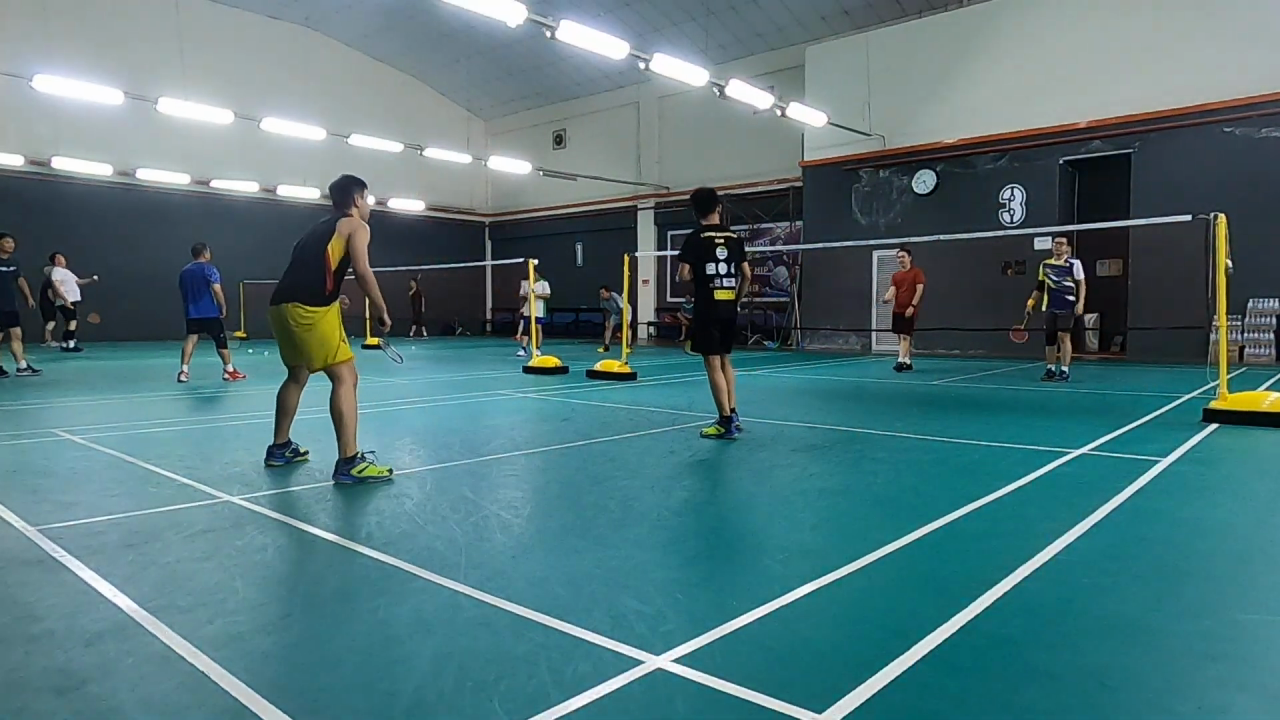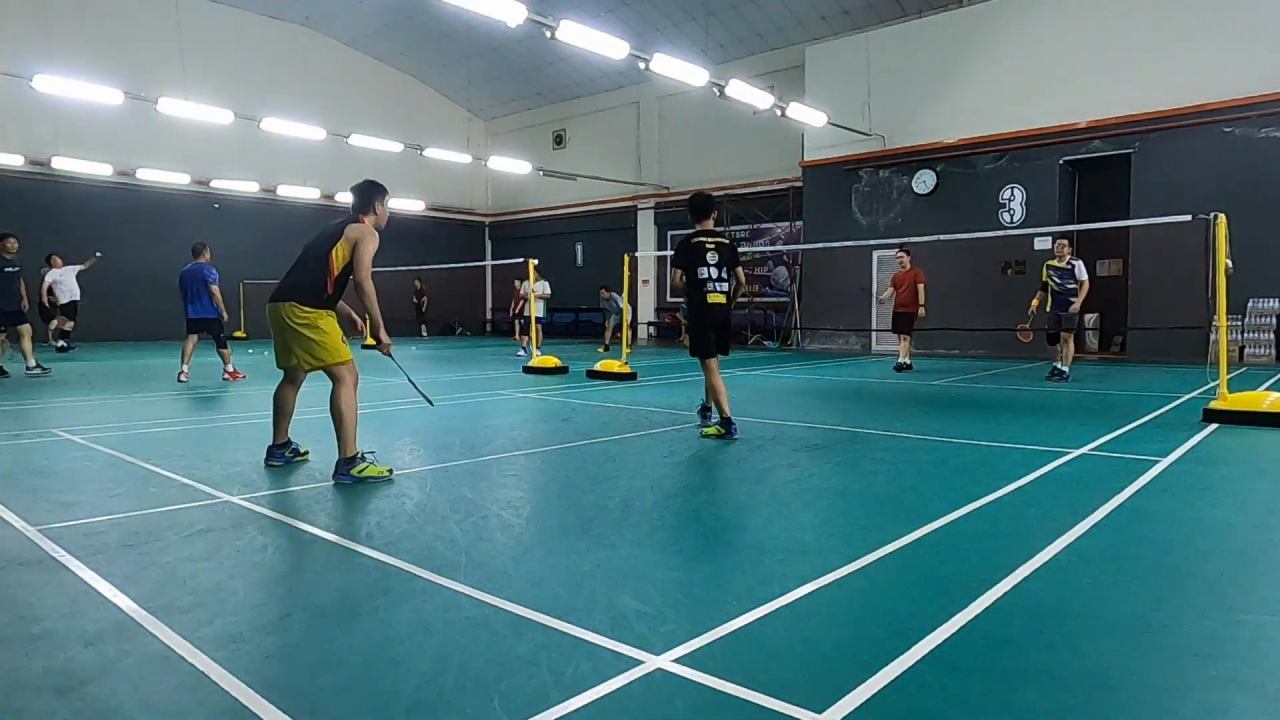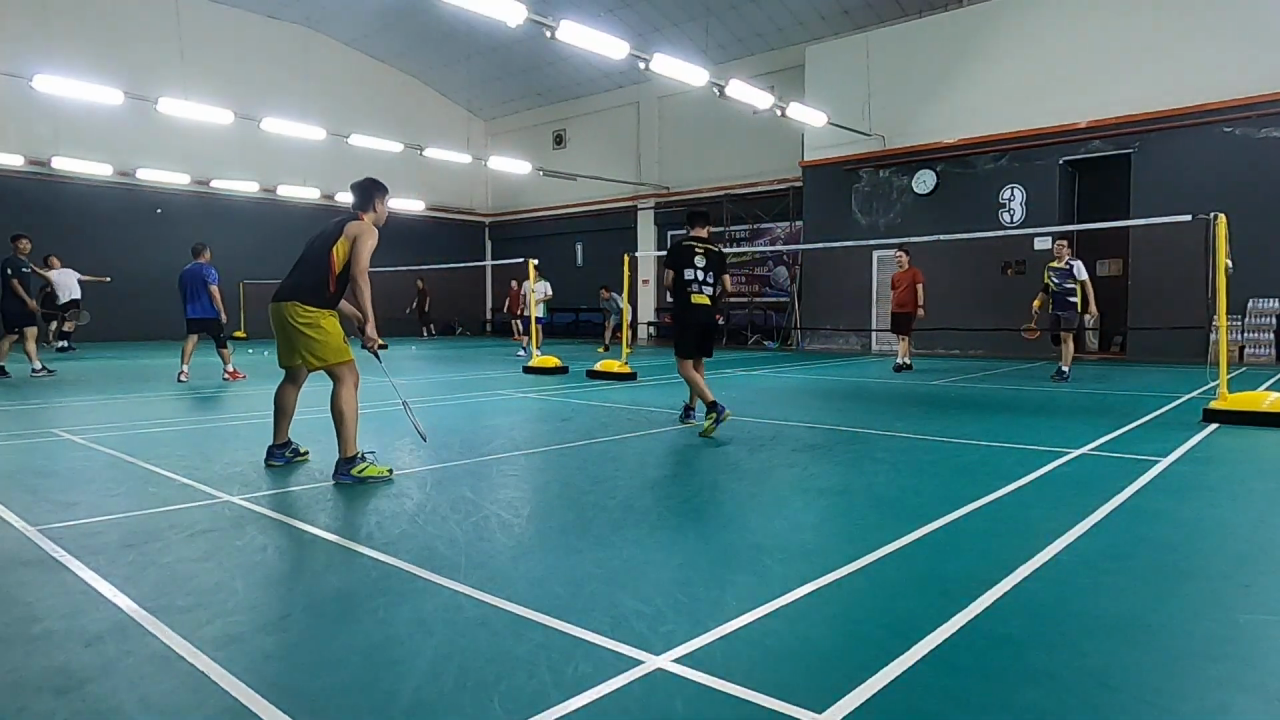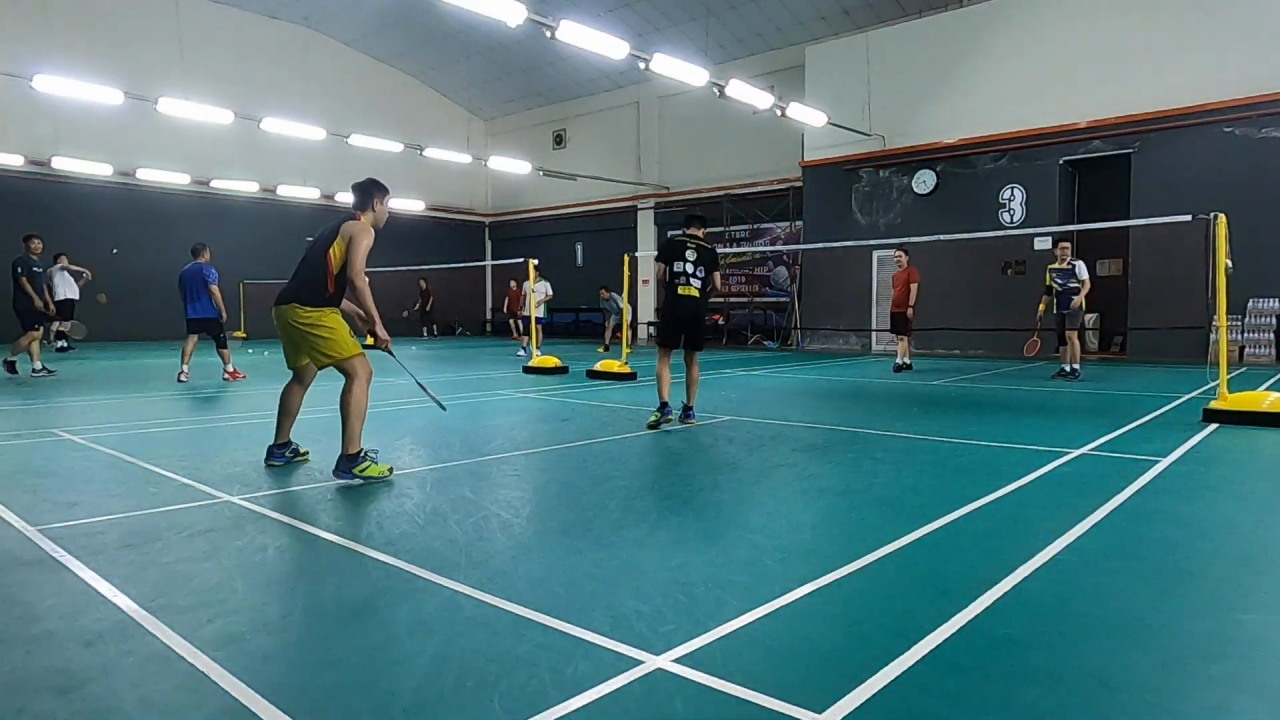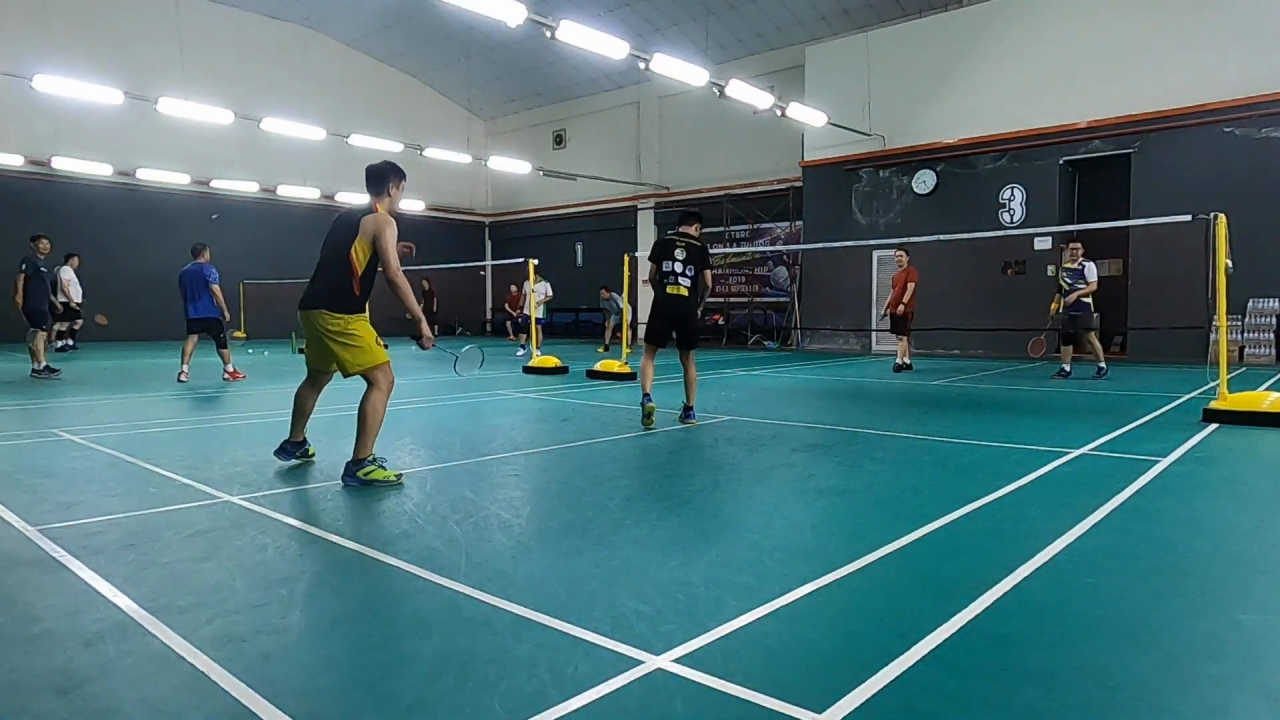
dt=0.3s
person 1, frame 1
left shoulder: (321, 228)
right shoulder: (356, 226)
right elbow: (362, 271)
left wrist: (330, 298)
right wrist: (382, 311)
left hip: (281, 304)
right hip: (307, 308)
left knee: (298, 374)
right knee: (345, 376)
left ankle: (280, 447)
right ankle: (349, 462)
person 1, frame 2
left shoulder: (338, 229)
right shoulder: (367, 233)
right elbow: (362, 280)
left wrist: (350, 315)
right wrist: (380, 328)
left hip: (280, 305)
right hip: (304, 309)
left knee: (294, 375)
right knee: (346, 377)
left ankle: (279, 447)
right ankle: (349, 462)
person 1, frame 3
left shoulder: (338, 227)
right shoulder: (366, 229)
right elbow: (358, 275)
left wrist: (355, 316)
right wrist: (369, 323)
left hip: (283, 303)
right hip: (307, 309)
left knee: (295, 375)
right knee: (347, 377)
left ankle: (280, 447)
right ankle: (349, 462)
person 1, frame 4
left shoulder: (339, 227)
right shoulder: (362, 229)
right elbow: (355, 278)
left wrist: (359, 314)
right wrist: (375, 325)
left hip: (289, 307)
right hip: (310, 311)
left knee: (303, 376)
right knee: (360, 372)
left ankle: (281, 447)
right ankle: (352, 459)
person 1, frame 5
left shoulder: (347, 217)
right shoulder: (382, 221)
right elbow: (393, 275)
left wrist: (388, 251)
right wrist: (421, 321)
left hip: (313, 308)
right hip: (339, 314)
left knee: (318, 377)
right knee: (381, 380)
left ankle: (294, 443)
right ankle: (360, 464)
person 2, frame 1
left shoulder: (695, 238)
right shoulder: (734, 238)
left elbow: (683, 275)
right elbow: (746, 276)
left hip: (707, 308)
right hip: (730, 308)
left knee: (713, 364)
right knee: (725, 361)
left ankle: (726, 422)
right ankle: (732, 414)
person 2, frame 2
left shoulder: (687, 244)
right shoulder: (727, 243)
left elbow: (676, 282)
right elbow: (741, 281)
left hip: (701, 312)
right hip: (723, 311)
left knee: (710, 366)
right knee: (711, 362)
left ankle: (727, 422)
right ankle: (707, 409)
person 2, frame 3
left shoulder: (678, 248)
right shoulder: (716, 252)
left elbow: (668, 282)
right elbow: (727, 288)
left hip: (686, 313)
right hip: (708, 314)
left knee: (685, 367)
right knee: (697, 364)
left ankle: (714, 406)
right ankle: (690, 409)
person 2, frame 4
left shoulder: (671, 243)
right shoulder: (709, 250)
left elbow: (660, 275)
right elbow: (717, 285)
left hip: (674, 306)
right hip: (698, 309)
left knee: (663, 357)
right knee: (691, 360)
left ankle: (664, 406)
right ankle: (689, 409)
person 2, frame 5
left shoulder: (662, 243)
right shoulder: (700, 247)
left elbow: (652, 276)
right elbow: (707, 283)
right wrist: (699, 304)
left hip: (663, 305)
right hip: (688, 307)
left knee: (649, 354)
right knee: (687, 359)
left ankle: (647, 397)
right ankle: (689, 410)
